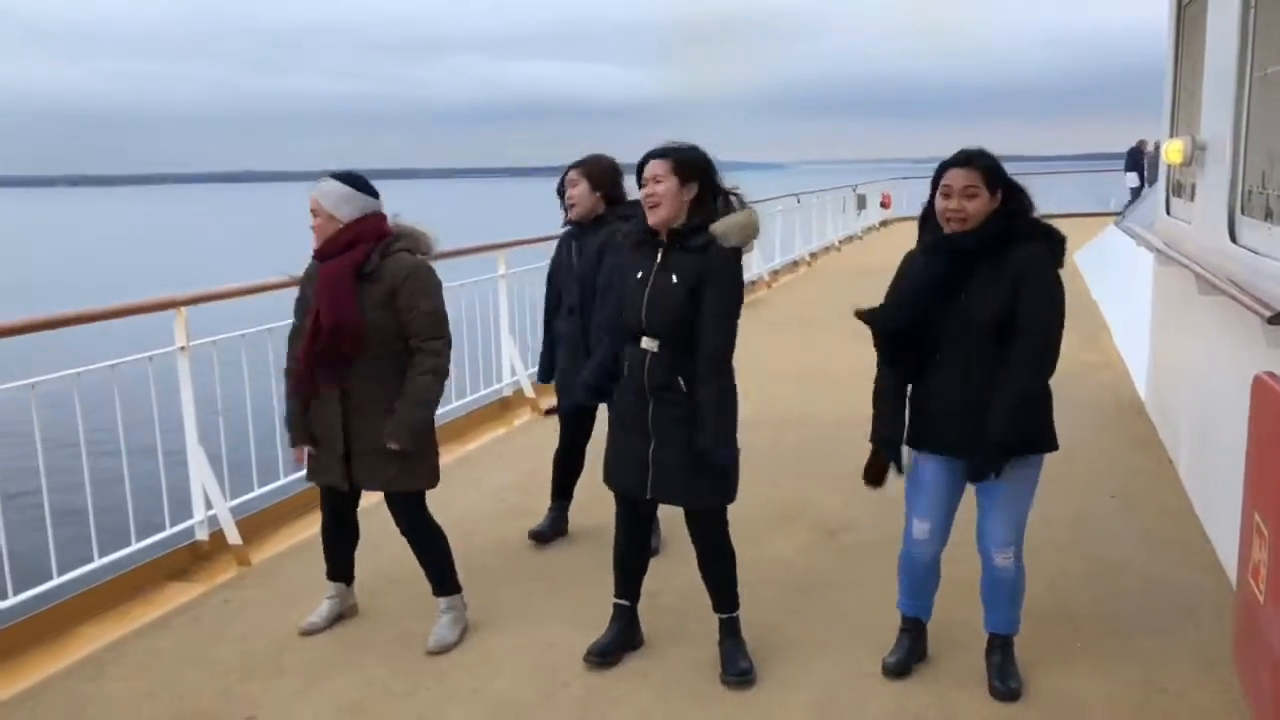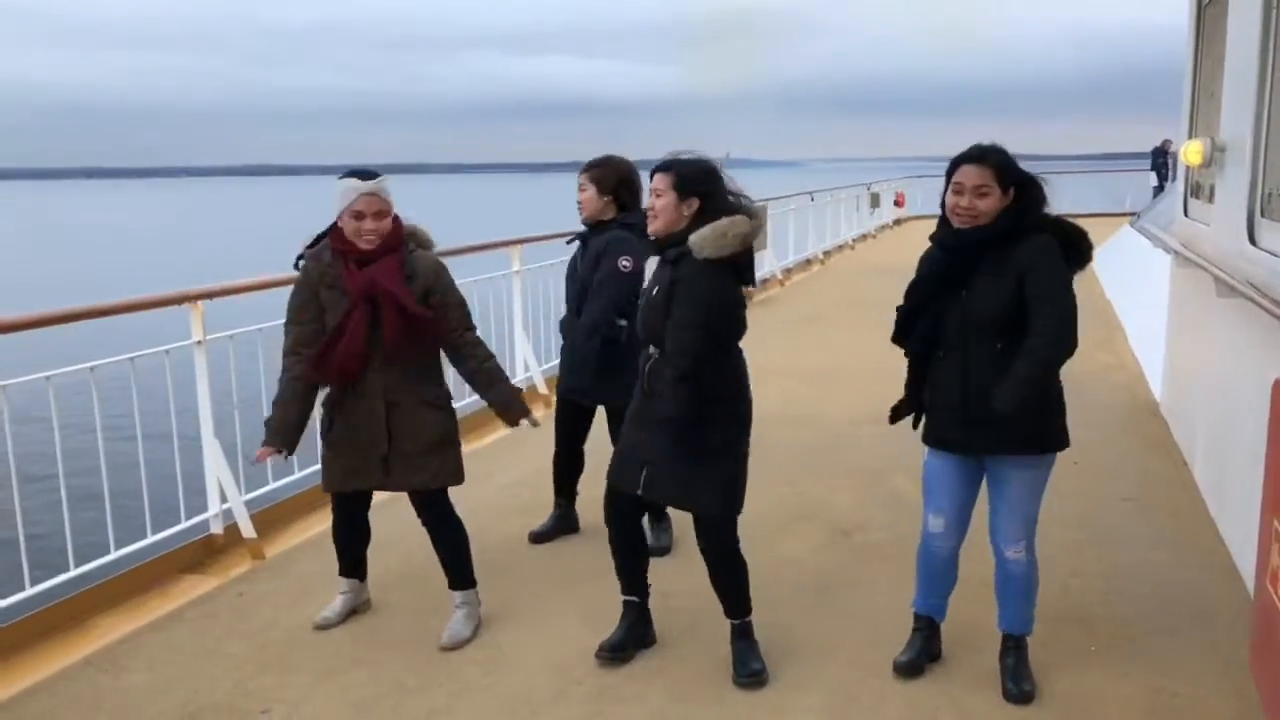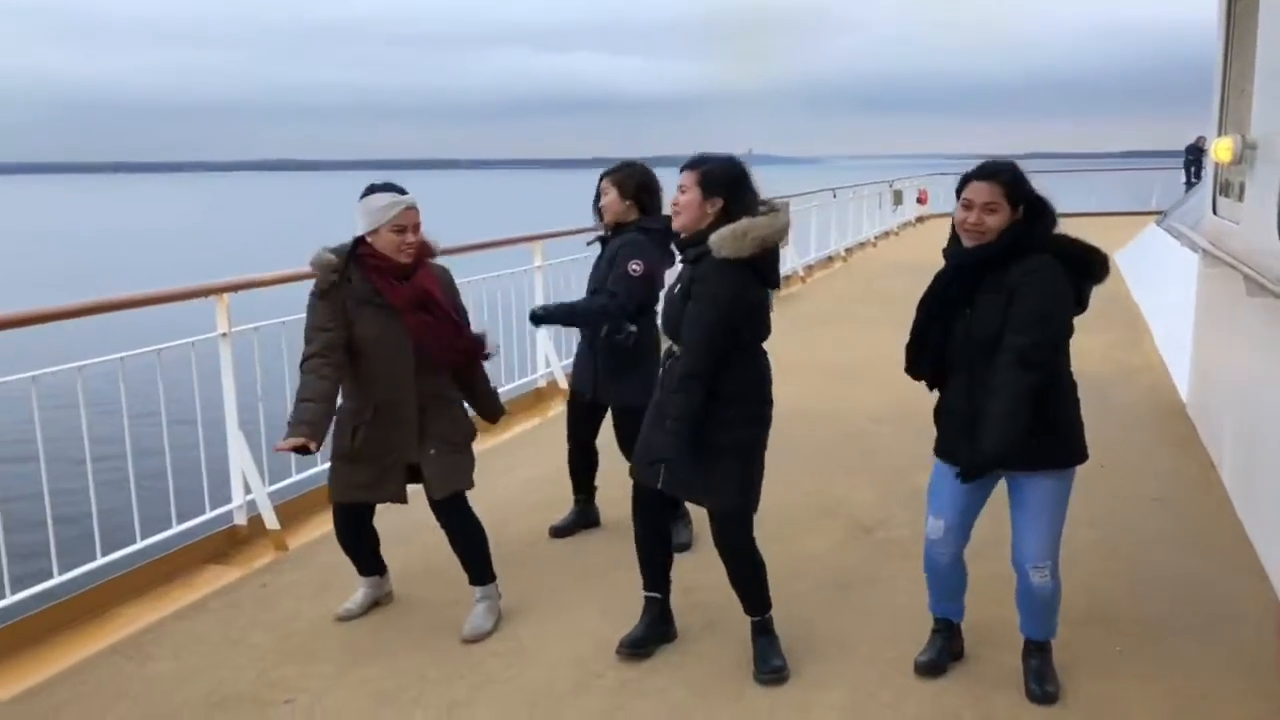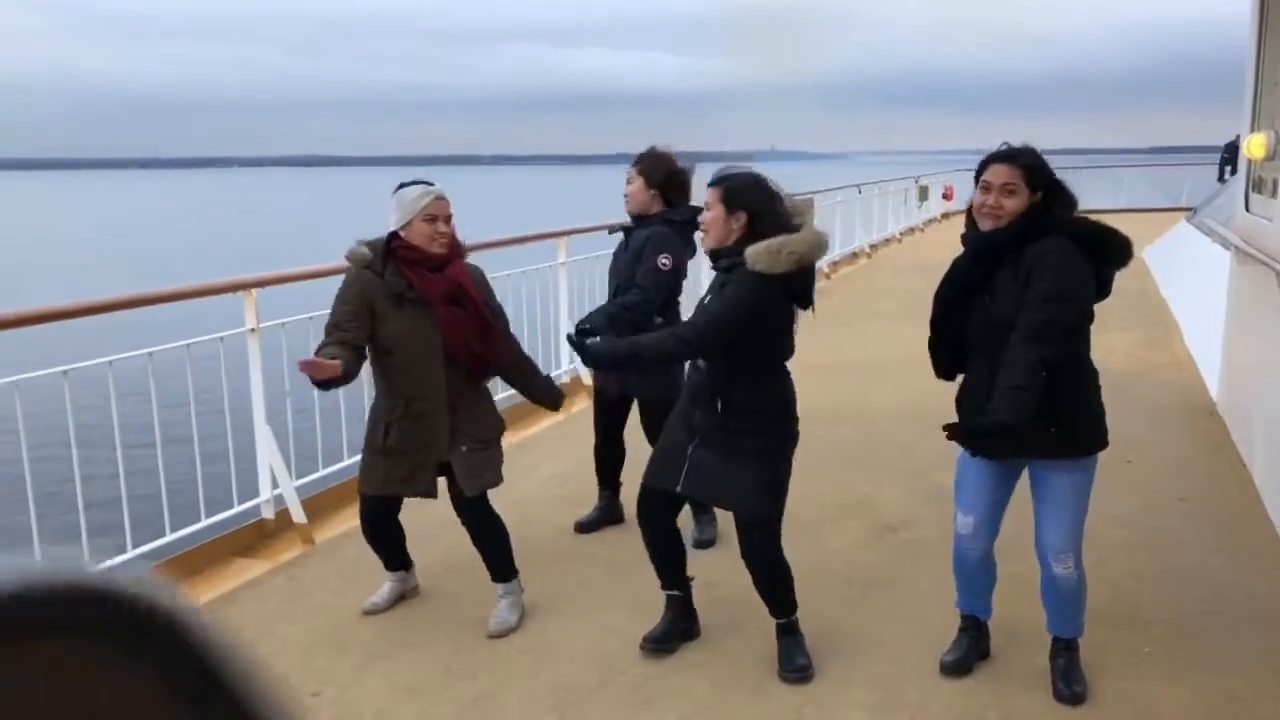
dt=0.3s
person 1, frame 1
left shoulder: (1028, 260)
right shoulder: (921, 263)
left elbow: (1037, 354)
right elbow: (895, 354)
left wrist: (1001, 434)
right wrist: (884, 438)
left hip: (1010, 438)
right hip: (935, 432)
left knee: (1001, 550)
right knee: (921, 542)
left ankle: (1000, 646)
right ankle: (912, 631)
person 1, frame 2
left shoulder: (1036, 253)
right shoulder: (940, 256)
left elbow: (1055, 337)
left wrist: (1010, 401)
right wrist: (915, 393)
left hip: (1020, 431)
right hip: (950, 426)
left knee: (1012, 546)
right knee: (938, 538)
left ankle: (1014, 647)
right ankle: (925, 631)
person 1, frame 3
left shoulder: (1039, 274)
right shoulder: (961, 272)
left elbow: (1023, 363)
left wrist: (995, 441)
right wrist: (964, 435)
left hip: (1038, 442)
right hip: (964, 435)
left knee: (1035, 564)
right knee: (940, 544)
left ankle: (1038, 650)
right ankle: (946, 632)
person 1, frame 4
left shoulder: (1057, 258)
right shoulder: (980, 257)
left elbow: (1037, 341)
left wrist: (1007, 414)
right wrist: (984, 415)
left hip: (1057, 428)
right hip: (988, 421)
left knee: (1058, 554)
right knee: (970, 538)
left ankle: (1065, 649)
right ankle: (973, 630)
person 2, frame 1
left shoulder: (713, 260)
right shoulder: (634, 251)
left elbow: (714, 352)
right elbow: (614, 328)
left wrist: (714, 429)
right wrist: (591, 381)
left hip: (693, 409)
right hip: (634, 407)
left knee: (706, 524)
right knee: (631, 516)
left ankle: (730, 633)
right ankle: (624, 622)
person 2, frame 2
left shoulder: (705, 272)
right shoulder: (676, 258)
left elbow: (684, 363)
left wrist: (667, 434)
left hip: (708, 420)
right hip: (655, 408)
left knee: (715, 532)
right knee: (620, 509)
left ankle: (742, 634)
right ankle: (636, 617)
person 2, frame 3
left shoulder: (725, 272)
right shoulder: (706, 257)
left elbow: (696, 361)
left wrist: (677, 434)
right wrist: (670, 422)
left hip: (727, 417)
right hip: (686, 405)
left knee: (731, 531)
right knee: (648, 507)
left ankle: (763, 630)
right ankle: (657, 614)
person 2, frame 4
left shoulder: (760, 284)
right shoulder: (741, 270)
left elbow: (689, 339)
left wrist: (608, 353)
left hip: (751, 428)
right hip: (703, 414)
left knee: (758, 539)
right knee: (653, 506)
left ankle: (787, 631)
right ankle: (679, 611)
person 3, frame 1
left shoulder: (405, 270)
right shoulder: (319, 274)
left elbow: (431, 353)
right elbow: (302, 352)
left wrist: (411, 422)
right wrist: (299, 426)
left hip: (389, 424)
right hip: (332, 424)
left knee: (409, 515)
right knee: (336, 512)
left ankle: (452, 606)
right ankle: (340, 595)
person 3, frame 2
left shoulder: (423, 269)
right shoulder: (319, 274)
left elbow: (462, 342)
right elbow: (300, 357)
left wrist: (505, 399)
right wrist: (282, 429)
left hip: (419, 421)
right hip: (351, 423)
left knee: (434, 509)
right knee: (347, 511)
left ankle: (466, 601)
right ankle: (353, 590)
person 3, frame 3
left shoulder: (435, 280)
right shoulder: (337, 286)
left elbow: (462, 352)
right elbow: (322, 360)
left wrist: (488, 404)
right wrist: (310, 422)
left hip: (437, 425)
right hip: (368, 429)
left knee: (452, 509)
right knee: (349, 519)
left ankle: (487, 595)
right ankle: (375, 583)
person 3, frame 4
left shoulder: (469, 279)
right shoulder: (369, 281)
left elbow: (501, 347)
right elbow: (344, 342)
left wrist: (545, 392)
right wrist: (331, 366)
left hip: (466, 423)
right hip: (400, 426)
left knee: (473, 507)
right knee: (376, 514)
left ankle: (510, 591)
right ankle: (401, 576)
person 4, frame 1
left shoulder: (621, 236)
right shoulder: (570, 240)
right elbow: (554, 301)
right wrist: (548, 355)
right hip: (574, 360)
right knee: (570, 442)
right ankle: (557, 513)
person 4, frame 2
left shoulder: (623, 243)
right shoulder: (591, 239)
left elbow: (603, 310)
left wrist: (584, 358)
right wrist: (575, 356)
left hip: (617, 364)
right hip: (578, 359)
right knee: (566, 440)
left ankle: (658, 519)
right ankle: (564, 511)
person 4, frame 3
left shoulder: (639, 246)
right shoulder: (620, 241)
left elbow: (613, 305)
left wrist: (557, 313)
left hip: (629, 365)
right hip: (595, 359)
left knee: (637, 446)
right knee: (579, 437)
left ankle: (677, 517)
right ankle: (584, 507)
person 4, frame 4
left shoulder: (664, 238)
right shoulder: (640, 232)
left elbow: (644, 300)
left wrist: (599, 319)
right wrist: (599, 321)
left hip: (653, 357)
right knee: (606, 431)
left ankle: (702, 512)
right ankle: (609, 502)
